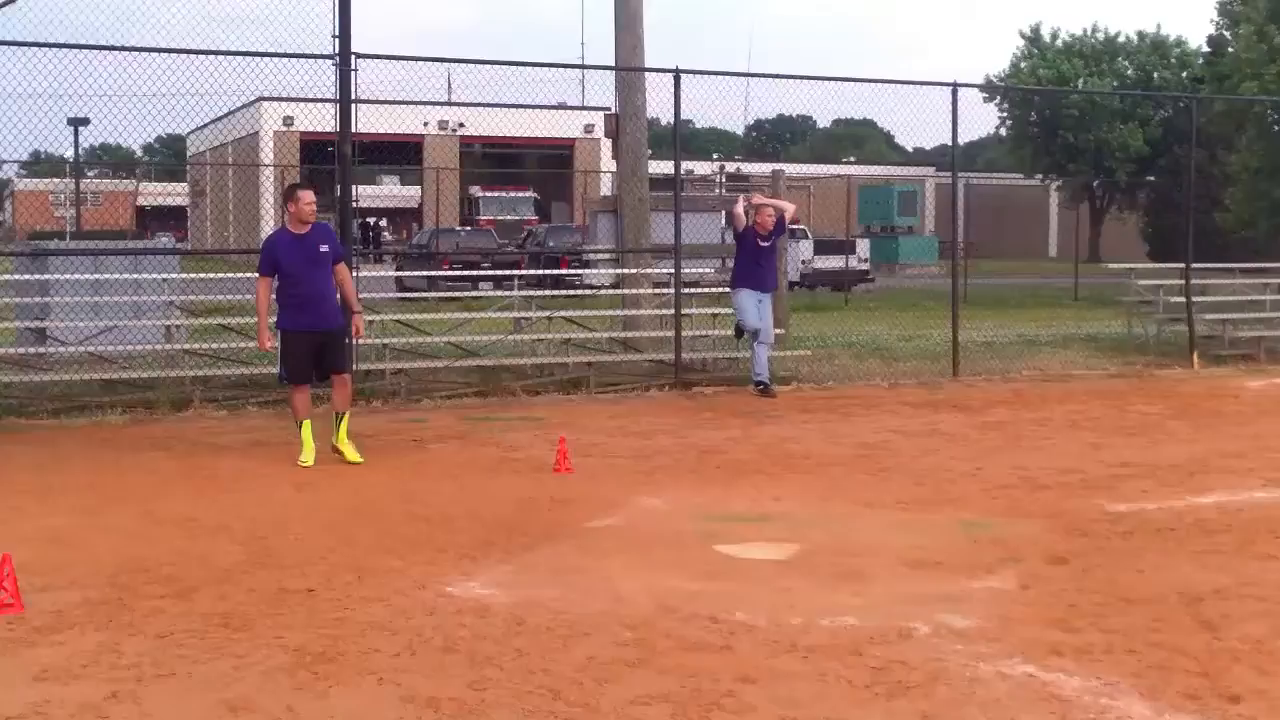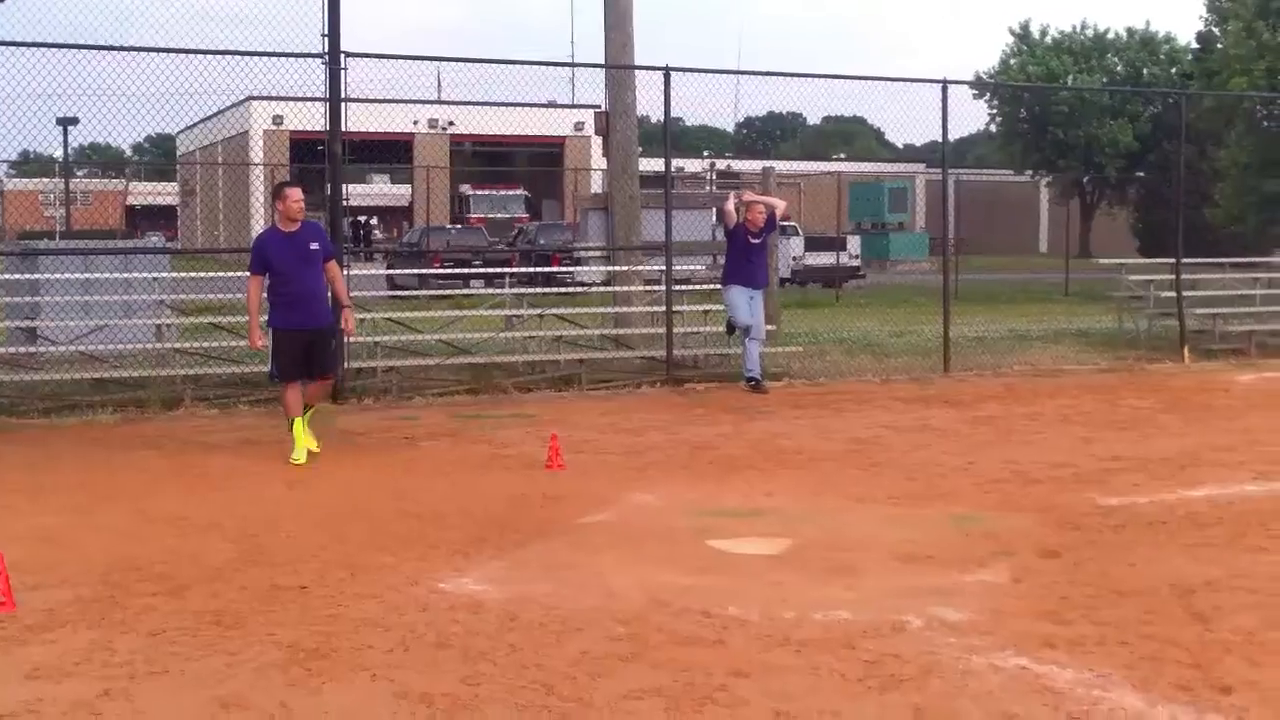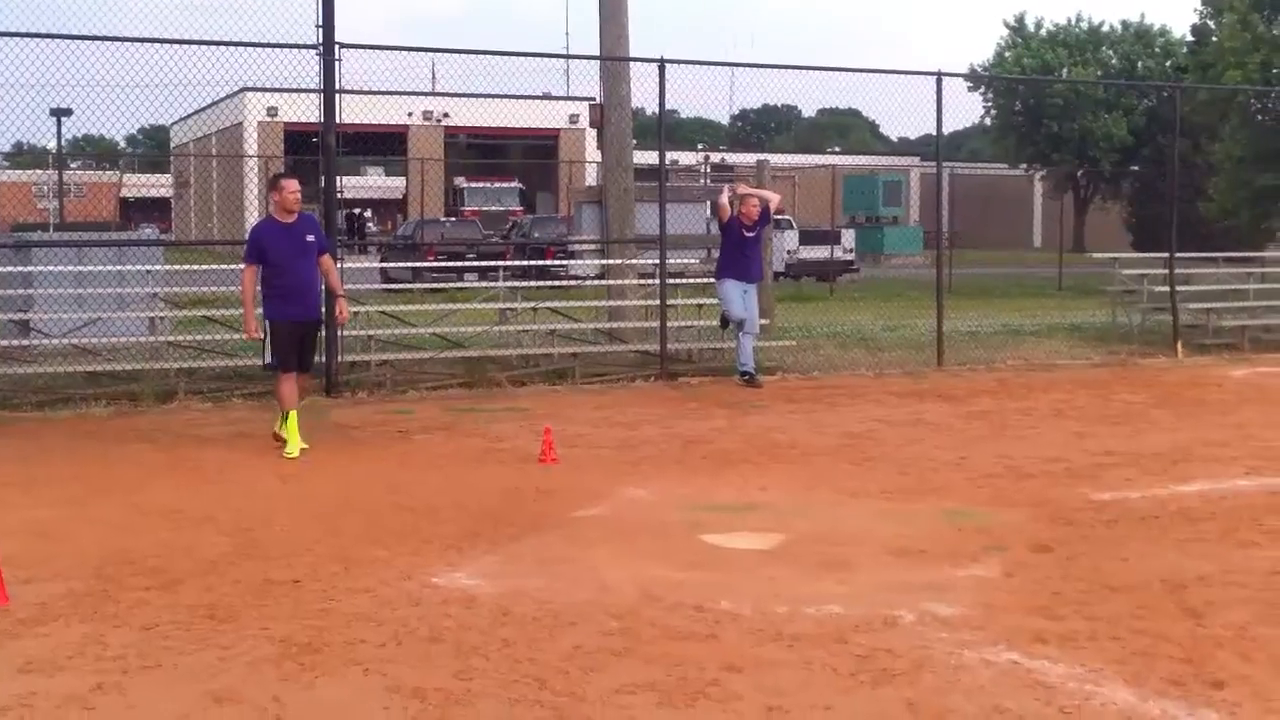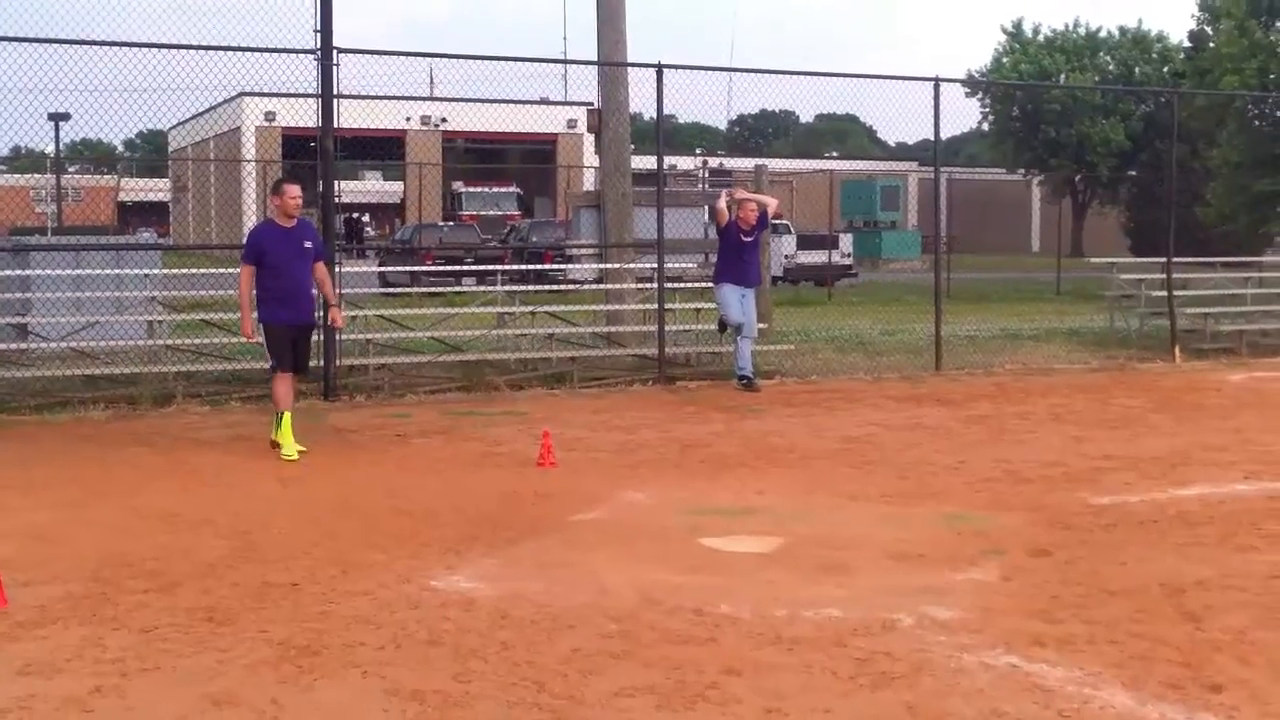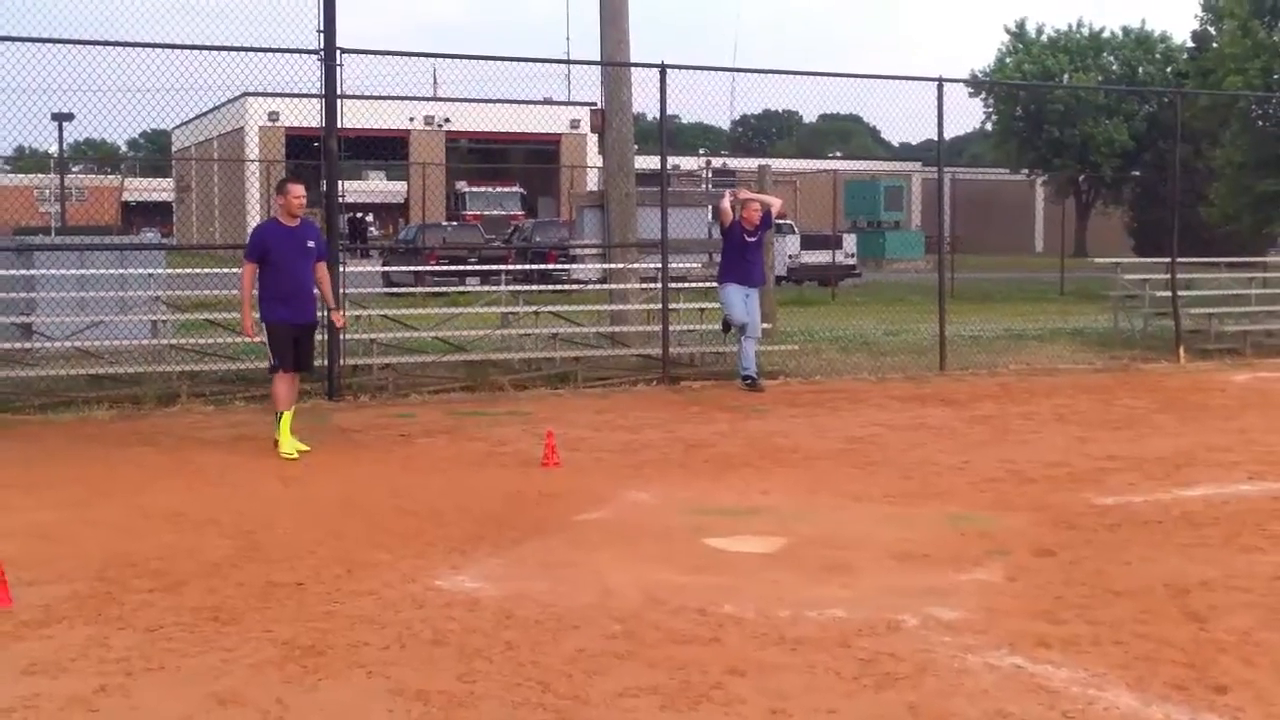
dt=0.3s
person 1, frame 1
left shoulder: (326, 234)
right shoulder: (275, 243)
left elbow: (342, 274)
right elbow: (263, 285)
left wrist: (356, 311)
right wrist: (262, 328)
left hip: (332, 324)
right hip: (294, 328)
left knee: (343, 377)
right knee: (299, 384)
left ankle: (341, 439)
right ankle: (307, 443)
person 1, frame 2
left shoulder: (316, 232)
right shoulder: (265, 241)
left elbow: (332, 271)
right elbow: (255, 284)
left wrist: (346, 306)
right wrist: (253, 326)
left hip: (321, 323)
right hip: (285, 326)
left knee: (323, 379)
right knee: (290, 381)
left ankle: (302, 423)
right ankle: (299, 440)
person 1, frame 3
left shoulder: (311, 224)
right shoulder: (262, 231)
left elbow: (326, 263)
right elbow: (250, 274)
left wrist: (340, 295)
right wrist: (249, 315)
left hip: (311, 314)
right hip: (279, 316)
left knee: (301, 372)
right knee: (286, 372)
left ankle: (282, 426)
right ankle: (292, 434)
person 1, frame 4
left shoulder: (309, 231)
right shoulder: (260, 233)
left elbow: (319, 271)
right elbow: (247, 275)
left wrist: (332, 305)
right wrist: (245, 316)
left hip: (304, 318)
right hip: (274, 318)
left knee: (294, 375)
right knee: (282, 373)
left ankle: (278, 432)
right ankle: (286, 437)
person 1, frame 5
left shoulder: (312, 231)
right shoulder: (264, 232)
left elbow: (321, 272)
right elbow: (249, 272)
left wrist: (332, 307)
right wrist: (246, 313)
left hip: (306, 317)
right hip: (277, 317)
left knee: (295, 373)
right knee: (282, 372)
left ankle: (285, 432)
right ankle: (283, 435)
person 2, frame 1
left shoulder: (774, 232)
right shoulder: (746, 233)
left elbow: (791, 208)
right elbow: (737, 212)
left wrist: (763, 200)
right wrist: (741, 202)
left hip: (765, 293)
right hip: (743, 289)
left knee: (764, 338)
right knee: (753, 325)
left ankle: (760, 382)
right ankle: (742, 325)
person 2, frame 2
left shoulder: (764, 229)
right shoulder: (737, 230)
left elbow: (781, 205)
right elbow: (728, 209)
left wrist: (754, 197)
right wrist: (732, 199)
left hip: (757, 289)
right hip: (735, 286)
left knee: (756, 334)
right knee: (744, 321)
left ankle: (752, 377)
right ankle: (733, 321)
person 2, frame 3
left shoulder: (759, 223)
right shoulder: (731, 223)
left elbow: (775, 198)
right elbow: (722, 203)
left wrist: (749, 190)
right wrist: (726, 192)
left hip: (751, 283)
right hip: (729, 280)
left knee: (750, 328)
right knee: (738, 315)
left ankle: (746, 372)
right ankle: (728, 315)
person 2, frame 4
left shoulder: (757, 227)
right shoulder: (729, 228)
left elbow: (773, 203)
right elbow: (720, 208)
left wrist: (746, 195)
right wrist: (724, 196)
left hip: (749, 287)
right hip: (727, 284)
left knee: (748, 332)
right knee: (736, 319)
left ankle: (744, 376)
right ankle: (725, 319)
person 2, frame 5
left shoulder: (760, 227)
right shoulder: (733, 228)
left elbow: (777, 203)
right elbow: (724, 207)
left wrist: (750, 195)
right wrist: (728, 197)
left hip: (752, 287)
right hip: (731, 284)
left knee: (752, 332)
right knee: (740, 319)
left ankle: (748, 376)
right ankle: (729, 319)
